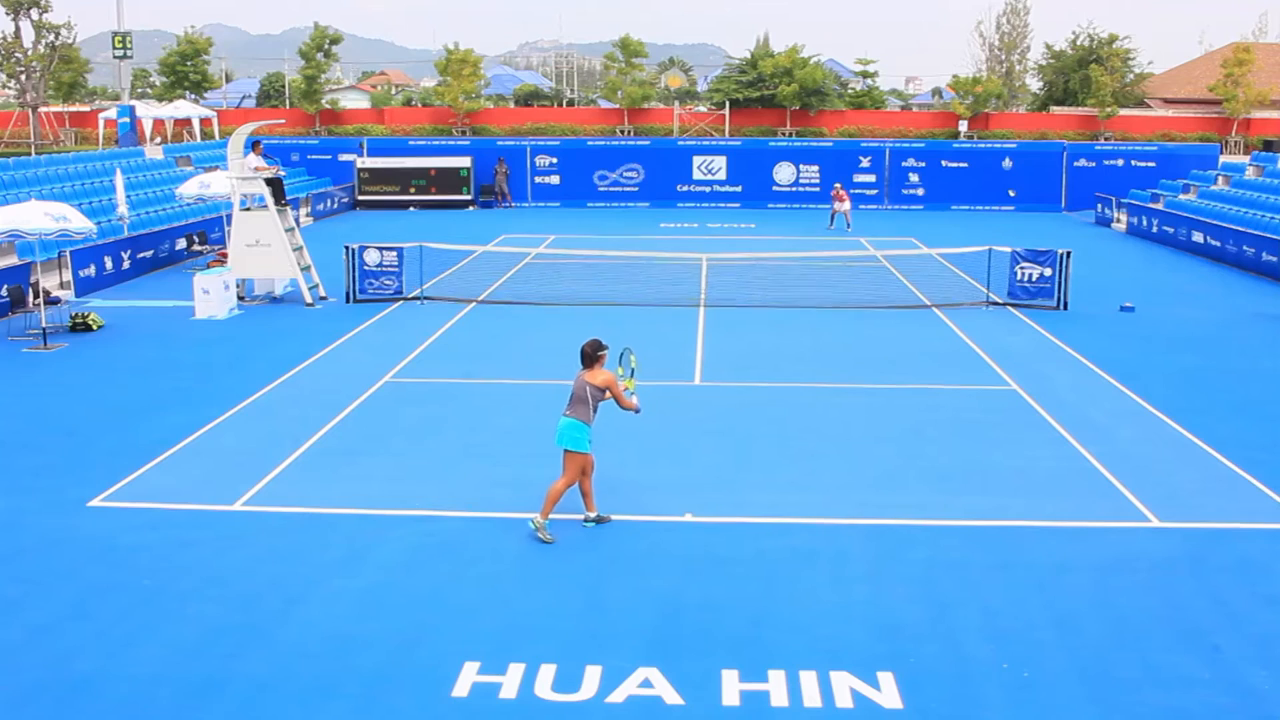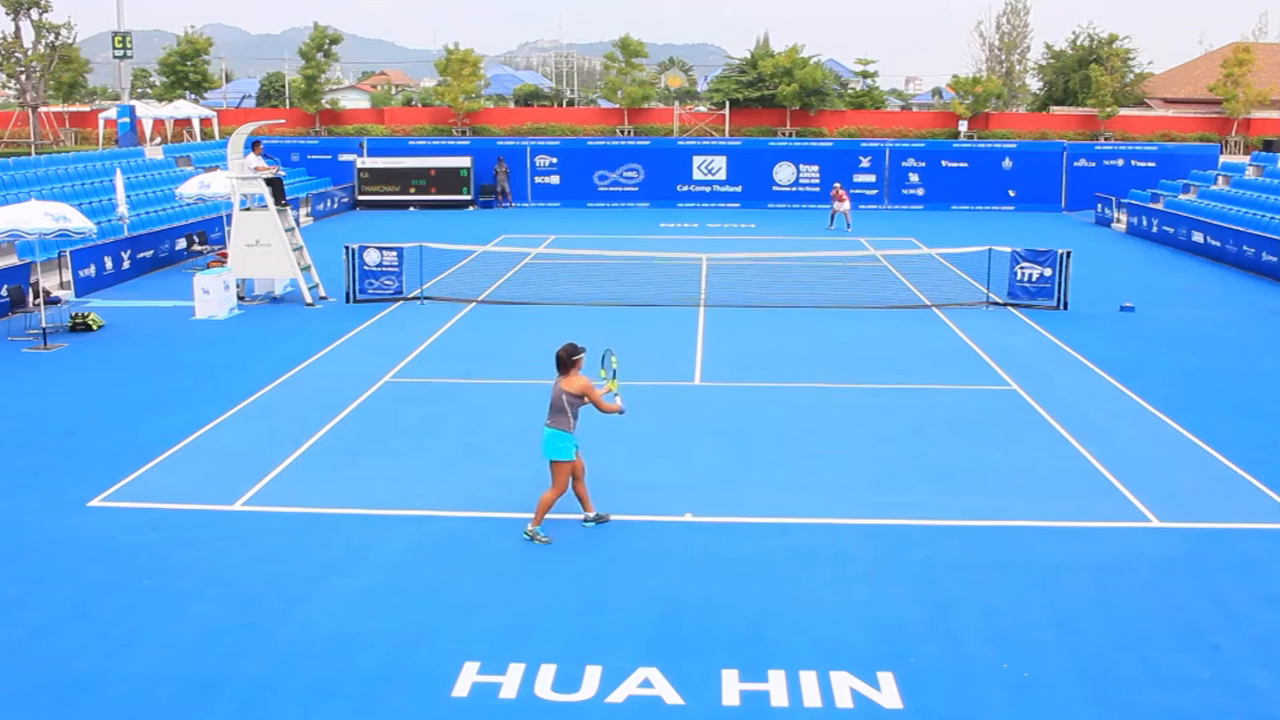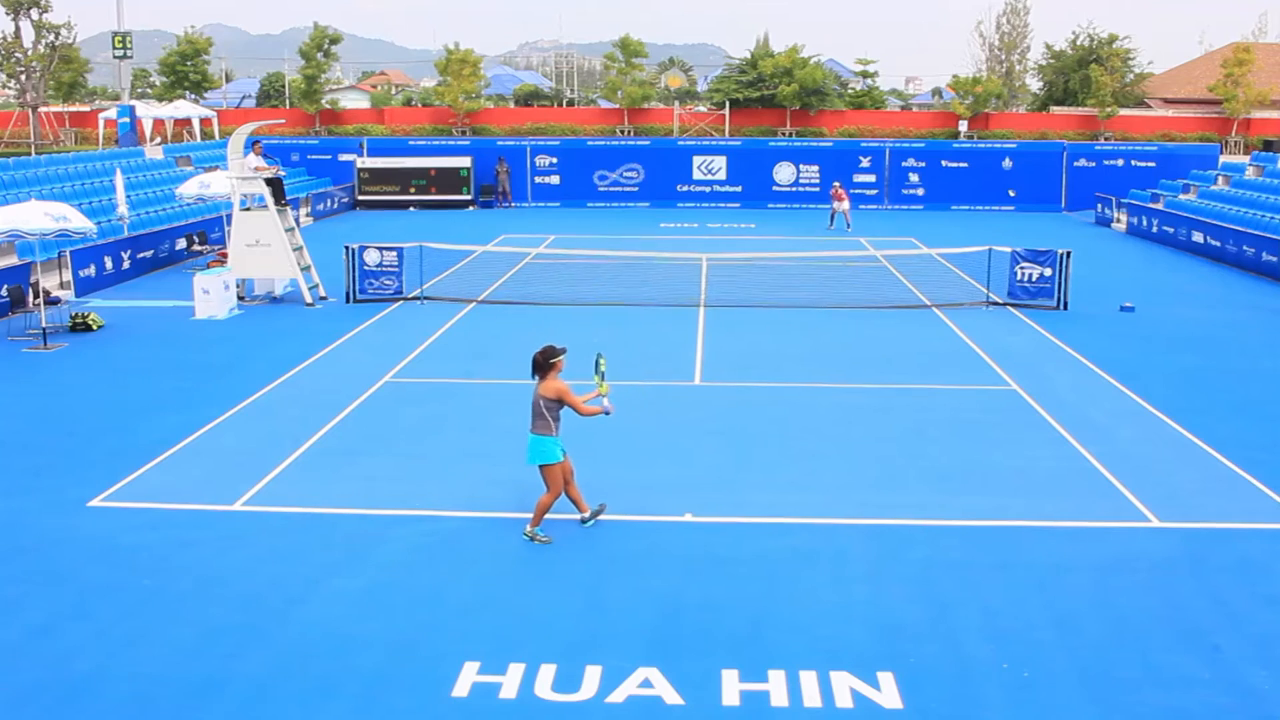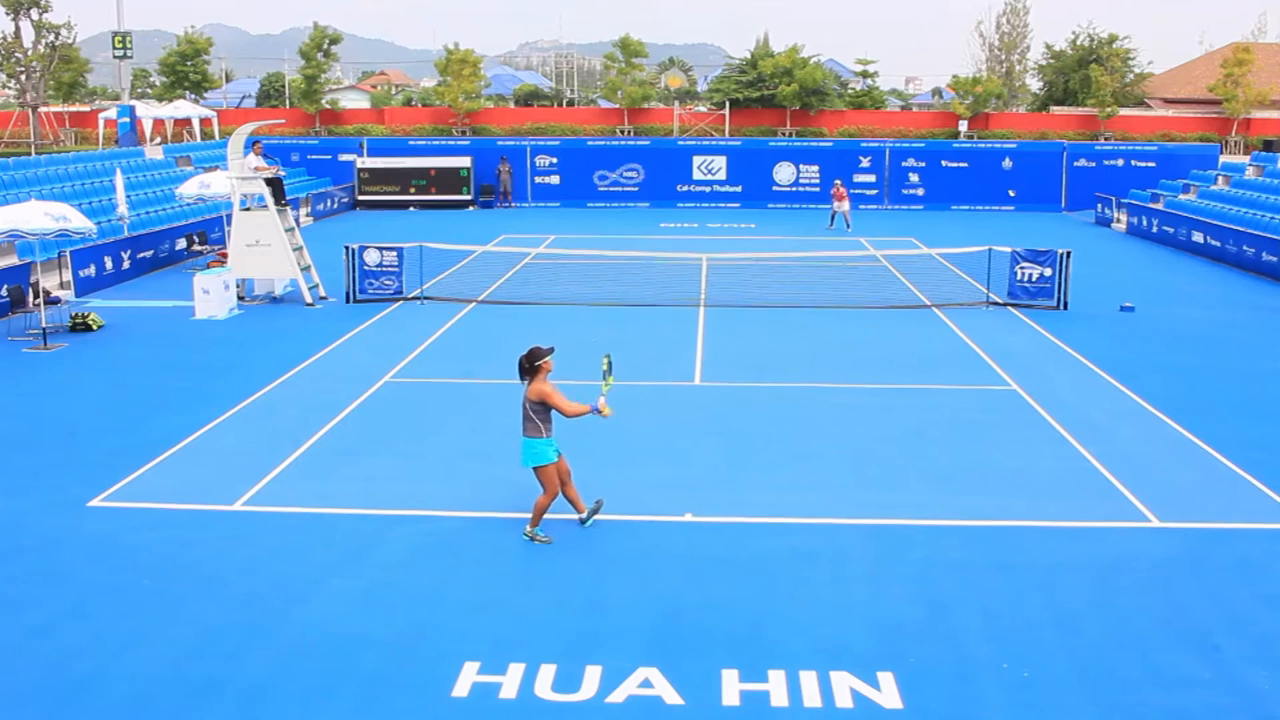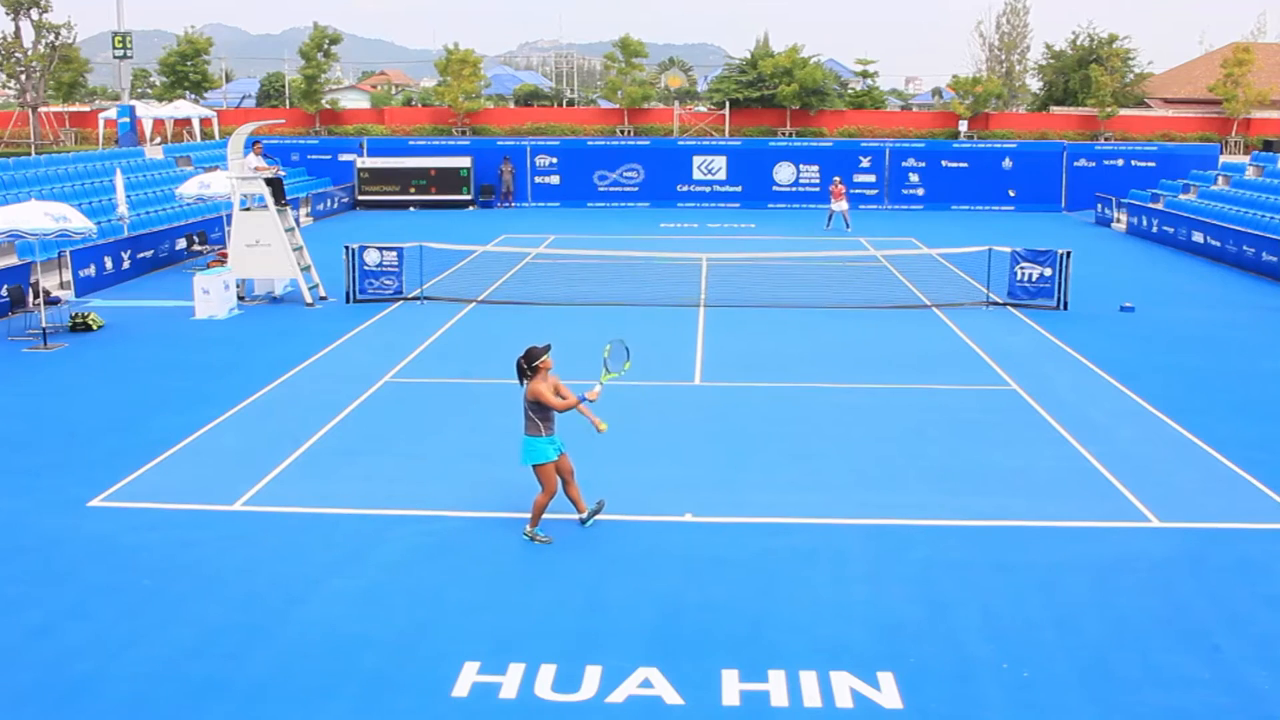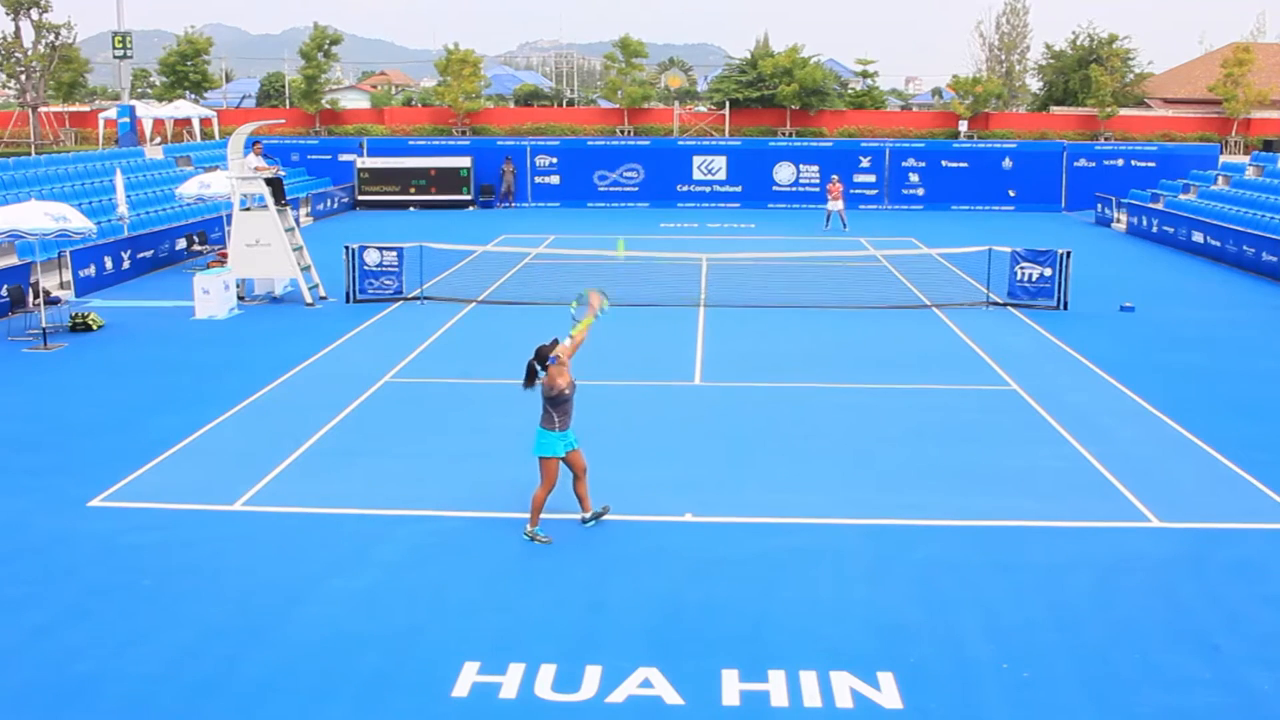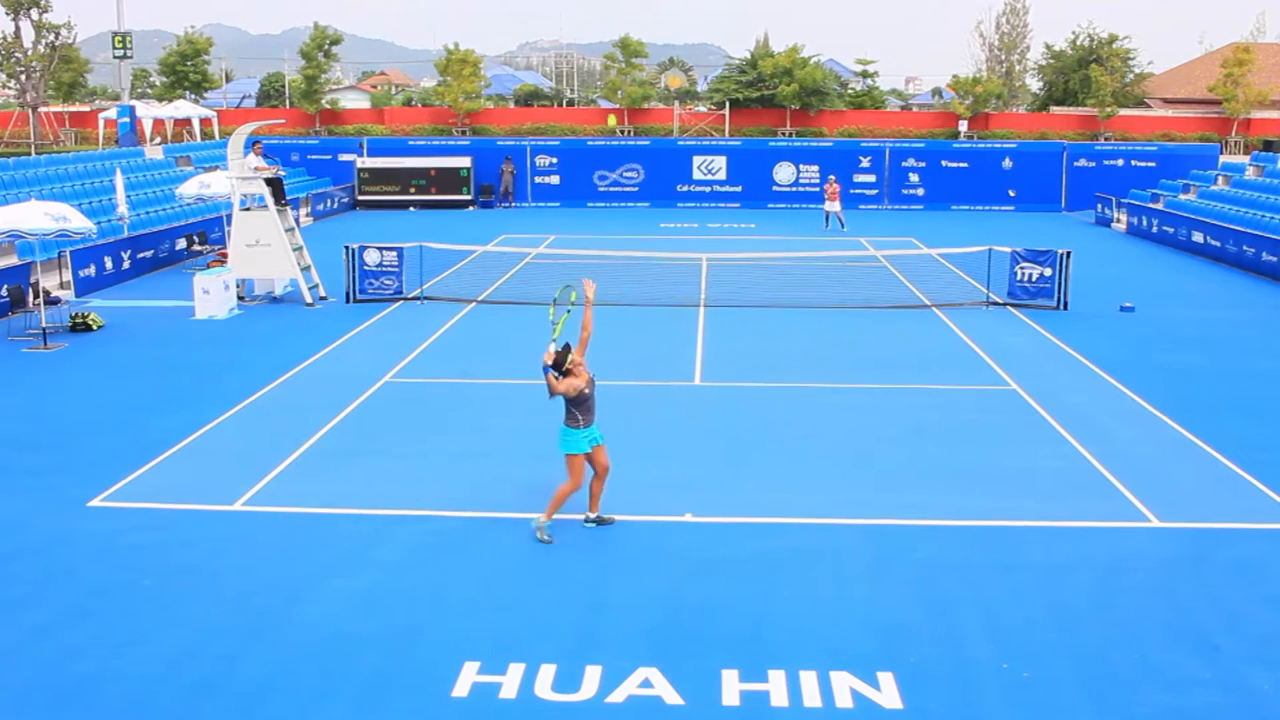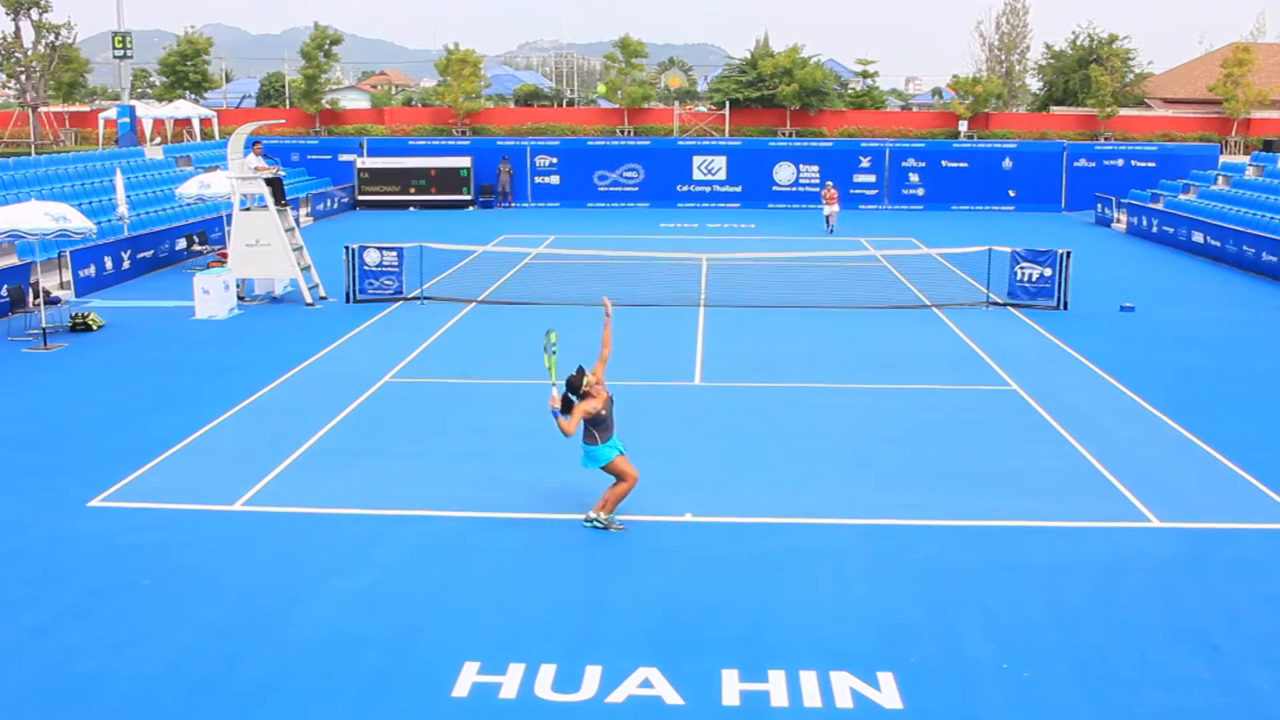
dt=0.3s
person 1, frame 1
left shoulder: (584, 374)
right shoulder: (606, 376)
right elbow: (623, 403)
left wrist: (619, 388)
right wrist: (635, 406)
left hip: (573, 425)
right hip: (577, 428)
left knee: (587, 470)
right knee: (569, 478)
left ankle: (591, 514)
right ankle: (540, 520)
person 1, frame 2
left shoulder: (563, 379)
right shoulder: (581, 381)
right elbow: (603, 407)
left wrist: (603, 391)
right wrist: (619, 408)
left hip: (560, 435)
right hip: (560, 437)
left knee: (579, 474)
right knee: (559, 488)
left ankle: (590, 515)
right ankle: (532, 528)
person 1, frame 3
left shoulder: (546, 382)
right shoulder: (557, 385)
left elbow: (572, 401)
right elbow: (581, 410)
left wrist: (594, 394)
right wrist: (604, 409)
left hip: (550, 440)
right hip: (545, 442)
left knee: (568, 477)
right knee: (555, 490)
left ankle: (586, 514)
right ankle: (531, 529)
person 1, frame 4
left shoulder: (542, 383)
right shoulder: (541, 388)
left elbow: (565, 404)
right elbow: (567, 412)
left wrist: (595, 407)
right wrist: (595, 407)
left hip: (546, 442)
right hip: (537, 445)
left knee: (565, 478)
right knee: (552, 491)
left ankle: (584, 514)
right ankle: (531, 529)
person 1, frame 5
left shoulder: (551, 379)
right shoulder: (536, 388)
left elbow: (573, 400)
right elbow: (561, 407)
left wrist: (593, 418)
right wrist: (585, 397)
left hip: (550, 439)
right hip: (538, 443)
left knee: (568, 475)
right knee: (549, 490)
left ankle: (584, 514)
right ankle: (531, 529)
person 1, frame 6
left shoulder: (563, 368)
right shoulder: (551, 383)
left elbow: (578, 340)
right elbow: (554, 383)
right wrist: (554, 360)
left hip: (564, 434)
right hip: (551, 437)
left knee: (580, 471)
right knee: (548, 485)
left ankle: (587, 514)
right ankle: (531, 529)
person 1, frame 7
left shoulder: (580, 364)
right shoulder: (568, 383)
left elbow: (585, 332)
right elbow: (554, 389)
left wrist: (588, 302)
right wrist: (547, 367)
left hip: (589, 430)
right hip: (575, 434)
left knee: (603, 468)
right knee: (575, 482)
left ankle: (592, 515)
right ankle: (543, 521)
person 1, frame 8
left shoulder: (598, 382)
right shoulder: (585, 406)
left elbow: (605, 350)
right elbow: (568, 431)
left wrist: (608, 317)
right wrist: (556, 412)
left hip: (609, 442)
right hip: (597, 448)
left knee: (625, 478)
right knee: (631, 477)
left ankle: (595, 514)
right ankle: (602, 516)
